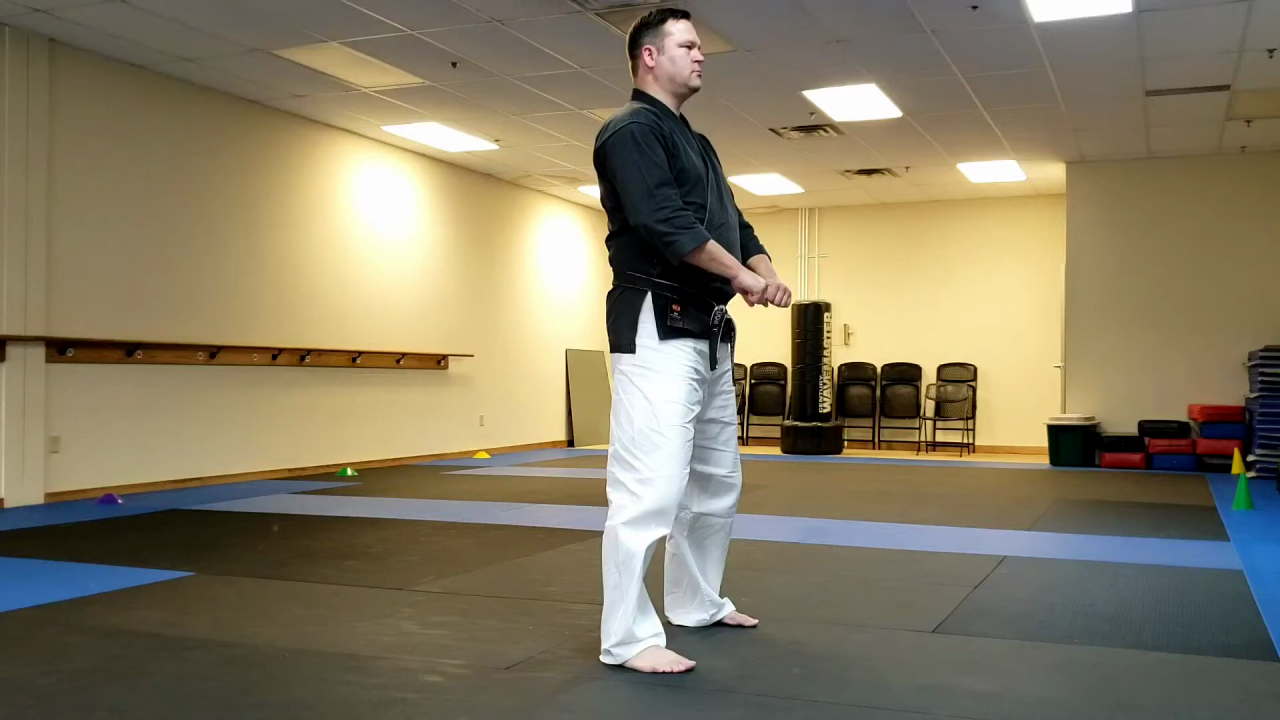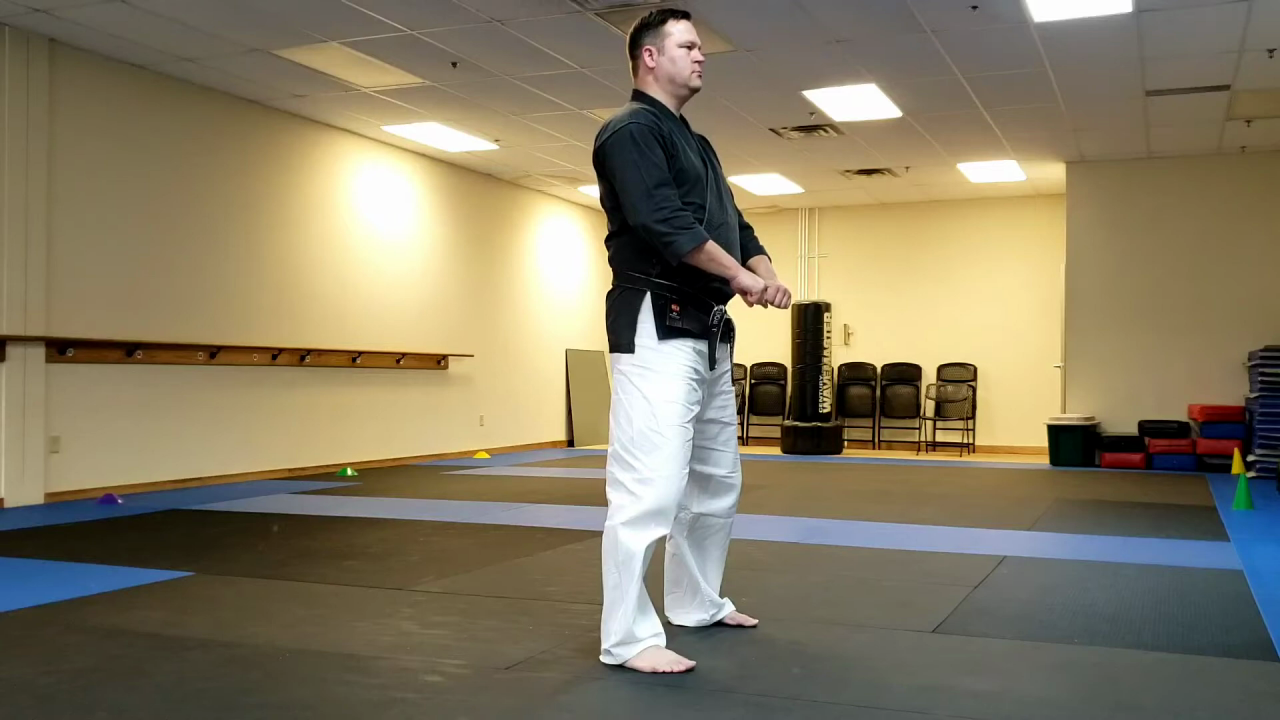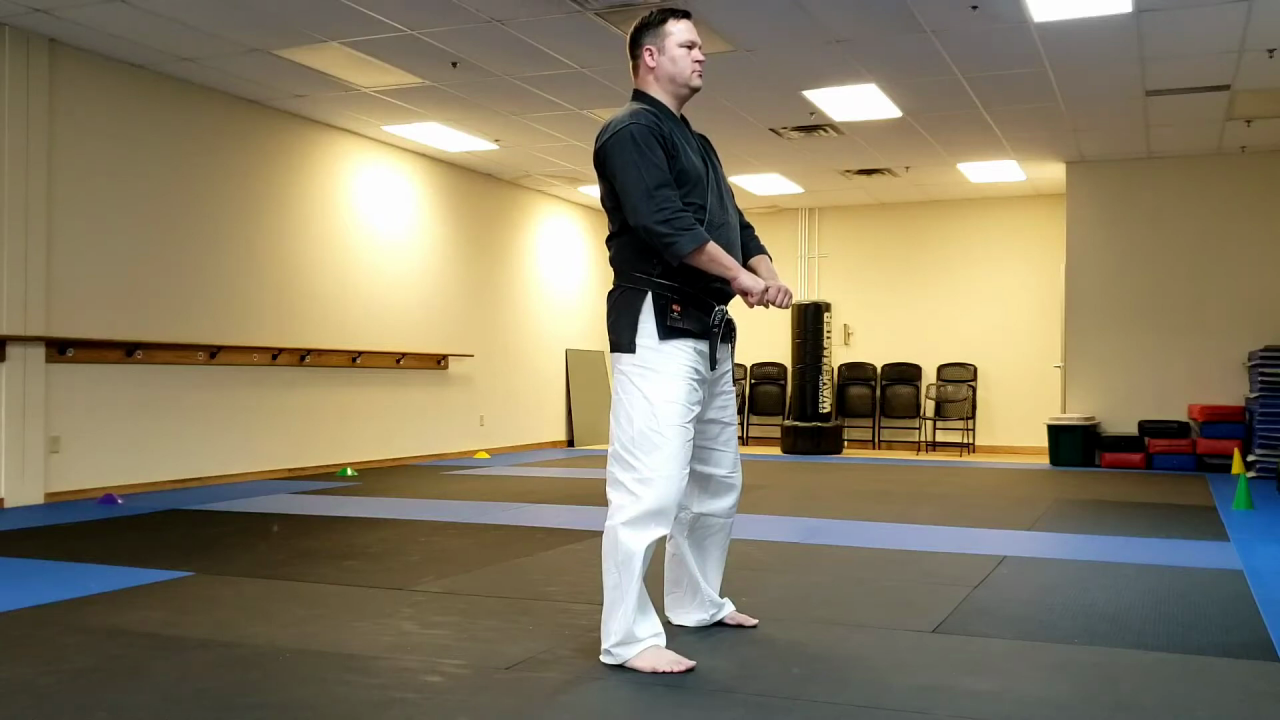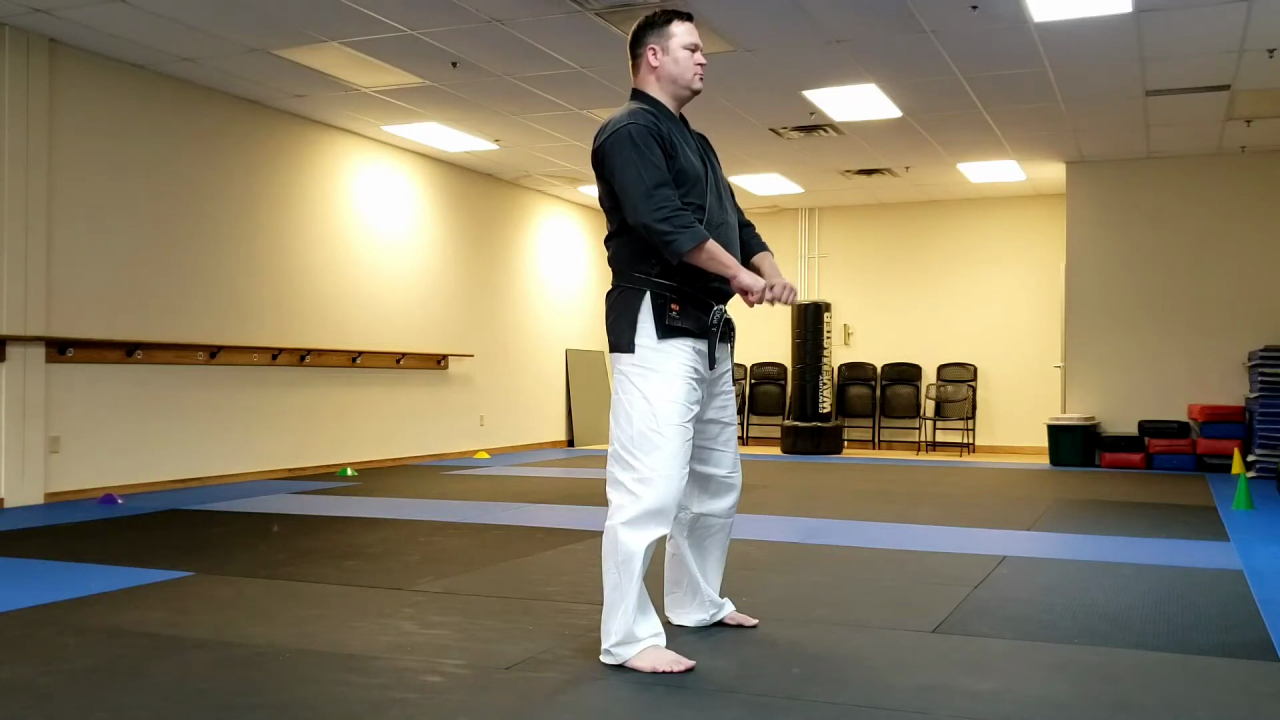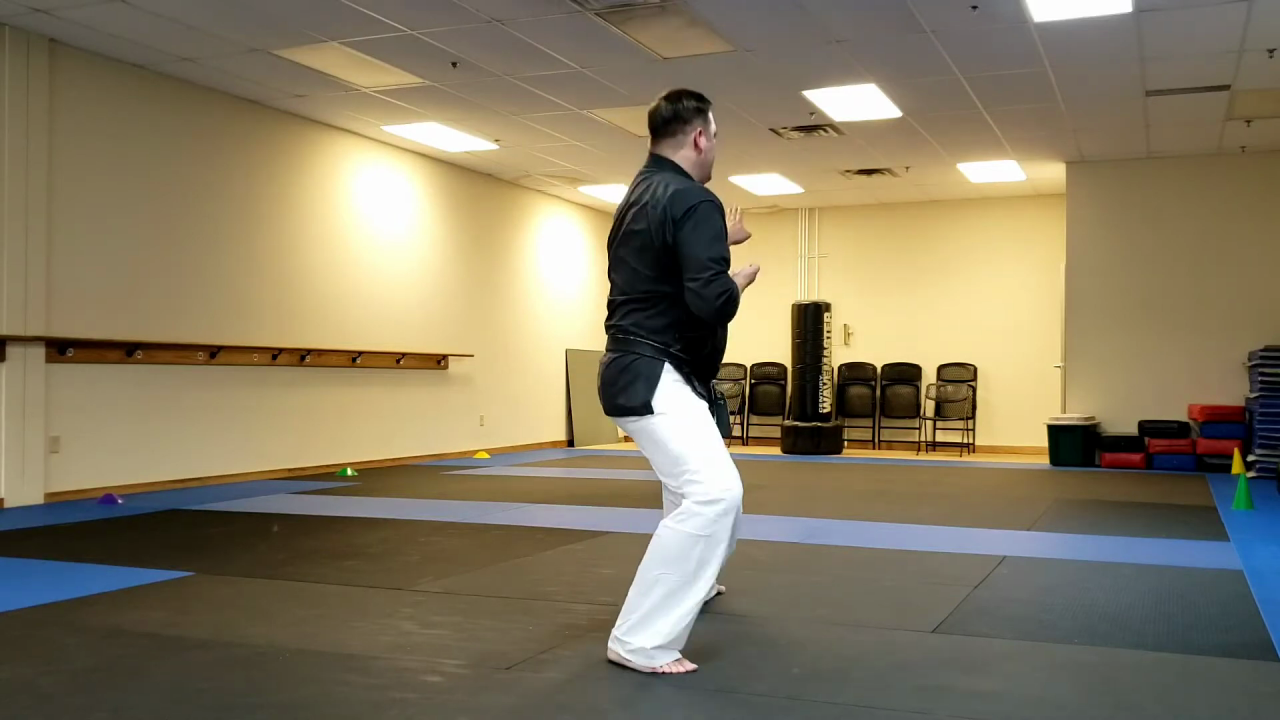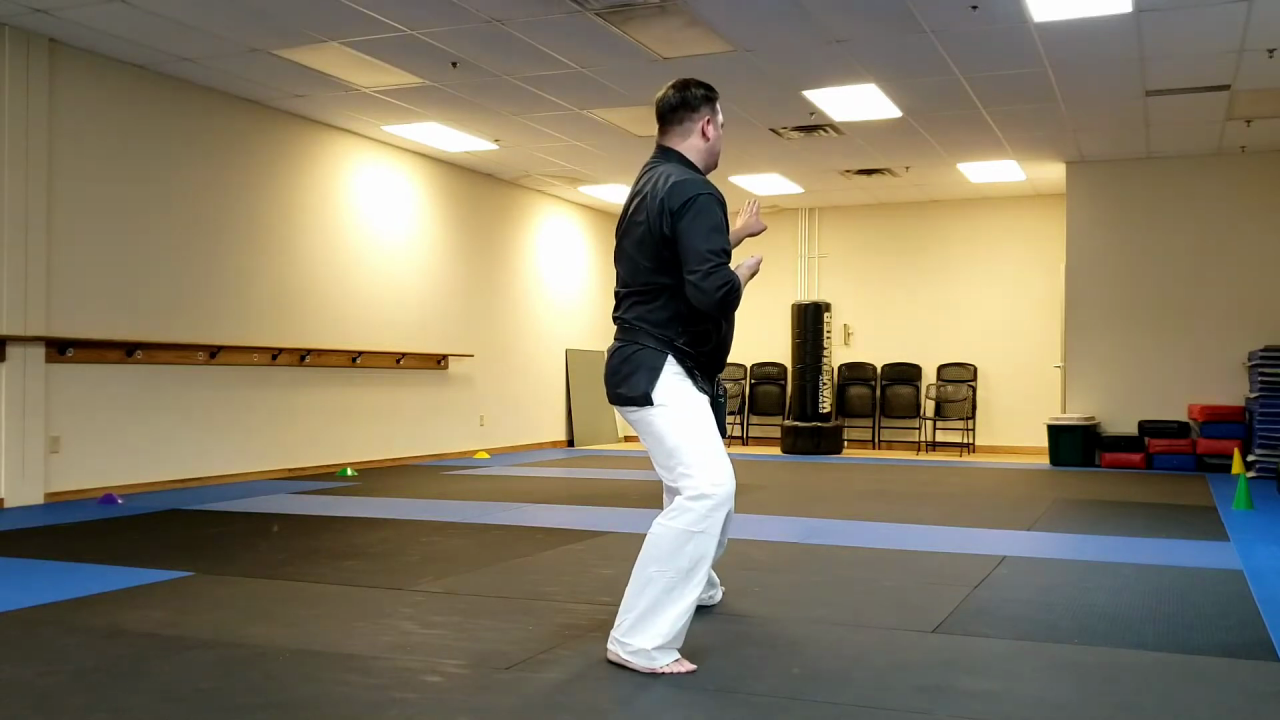
dt=0.7s
person 1, frame 1
left shoulder: (695, 144)
right shoulder: (631, 130)
left elbow: (733, 223)
right elbow: (664, 223)
left wrist: (767, 272)
right wrist: (741, 275)
left hip: (707, 329)
right hip: (658, 327)
left knee: (716, 481)
right knee: (651, 487)
left ankle: (695, 604)
right ankle: (627, 637)
person 1, frame 2
left shoulder: (696, 144)
right shoulder: (631, 131)
left elbow: (733, 224)
right elbow: (665, 223)
left wrist: (766, 271)
right wrist: (740, 276)
left hip: (707, 330)
right hip: (657, 327)
left knee: (716, 480)
right knee: (650, 487)
left ankle: (696, 603)
right ankle: (627, 636)
person 1, frame 3
left shoulder: (695, 143)
right shoulder: (631, 131)
left elbow: (734, 223)
right elbow: (665, 224)
left wrist: (768, 274)
right wrist: (741, 277)
left hip: (708, 329)
right hip: (658, 327)
left knee: (716, 480)
right knee: (650, 485)
left ankle: (696, 603)
right ankle: (627, 637)
person 1, frame 4
left shoulder: (694, 143)
right shoulder: (629, 130)
left elbow: (734, 221)
right elbow: (662, 222)
left wrist: (771, 268)
right wrist: (740, 275)
left hip: (705, 329)
right hip: (655, 326)
left knee: (715, 480)
right knee: (649, 485)
left ankle: (696, 604)
right ankle: (627, 638)
person 1, frame 5
left shoulder: (642, 195)
right shoulder: (693, 202)
right elbow: (711, 301)
left wrist: (721, 241)
right wrist: (742, 276)
left hip: (642, 370)
right hip: (655, 376)
left knee: (695, 487)
right knee: (714, 495)
left ankle: (692, 582)
right ankle: (640, 641)
person 1, frame 6
left shoulder: (653, 183)
right shoulder: (692, 191)
right elbow: (711, 293)
left wrist: (735, 233)
right wrist: (745, 270)
left hip: (650, 363)
right hip: (661, 369)
left knee: (698, 484)
right knee: (706, 490)
left ankle: (694, 585)
right ankle: (639, 641)
